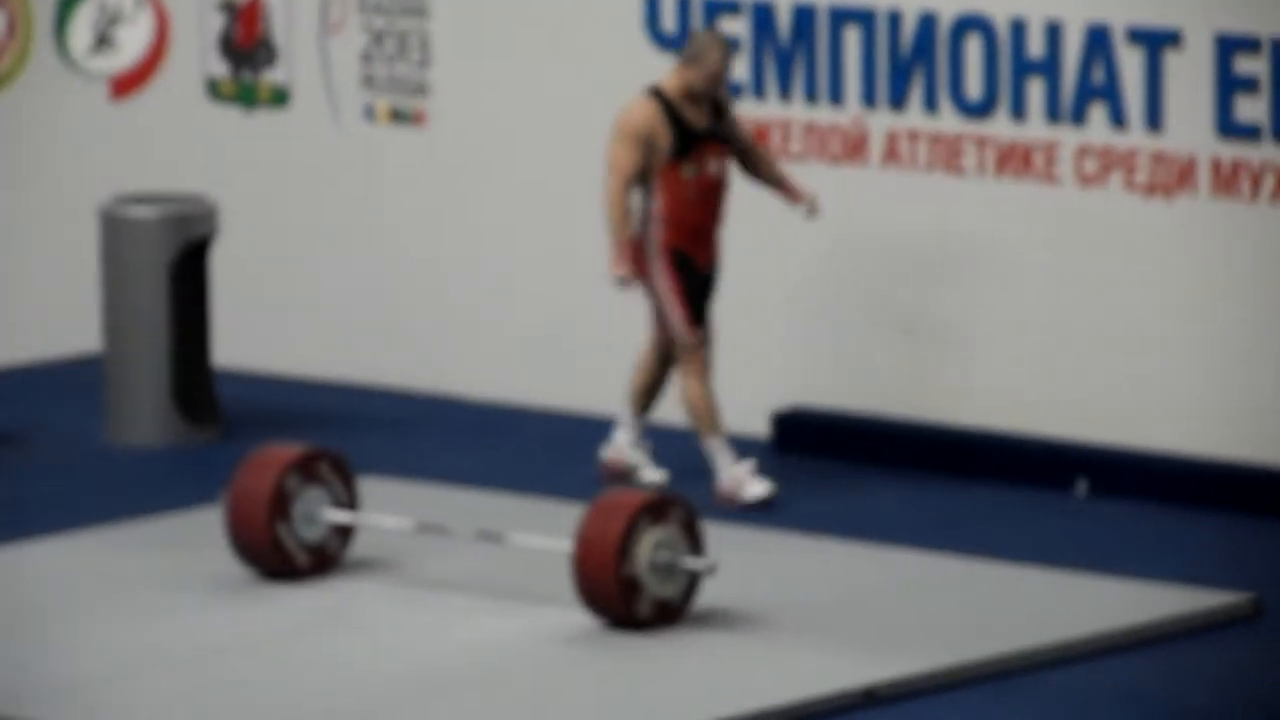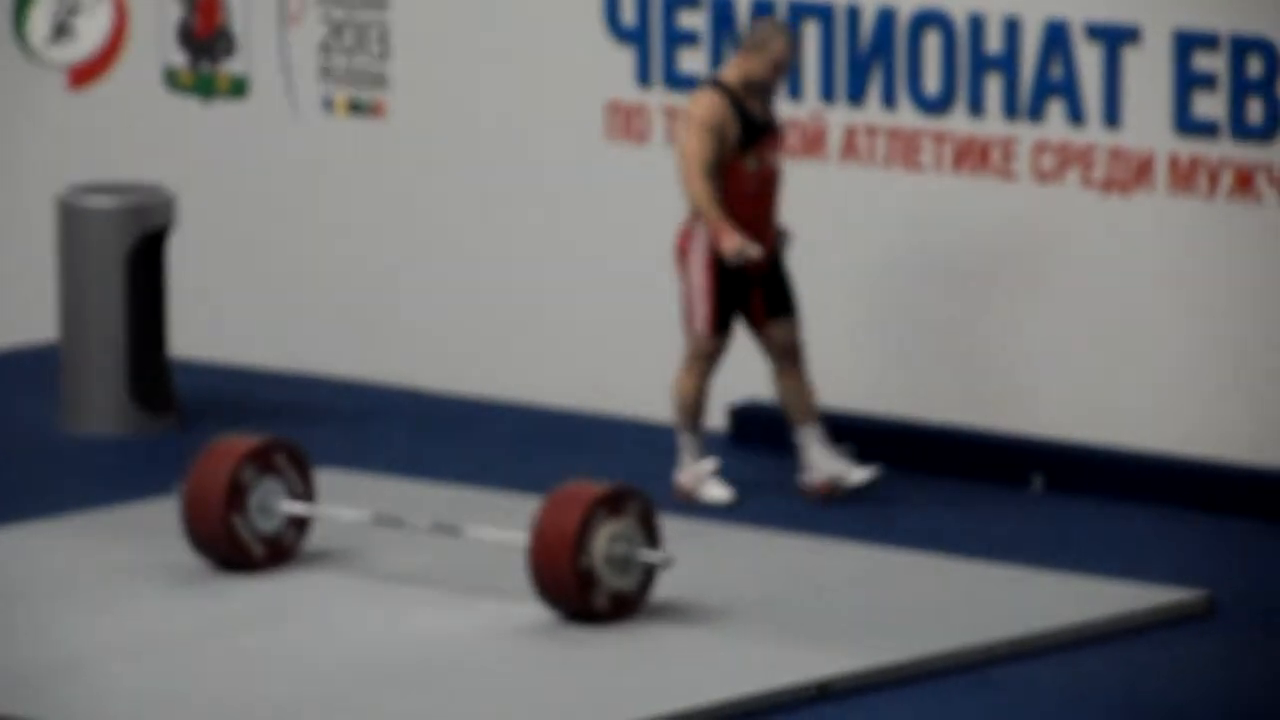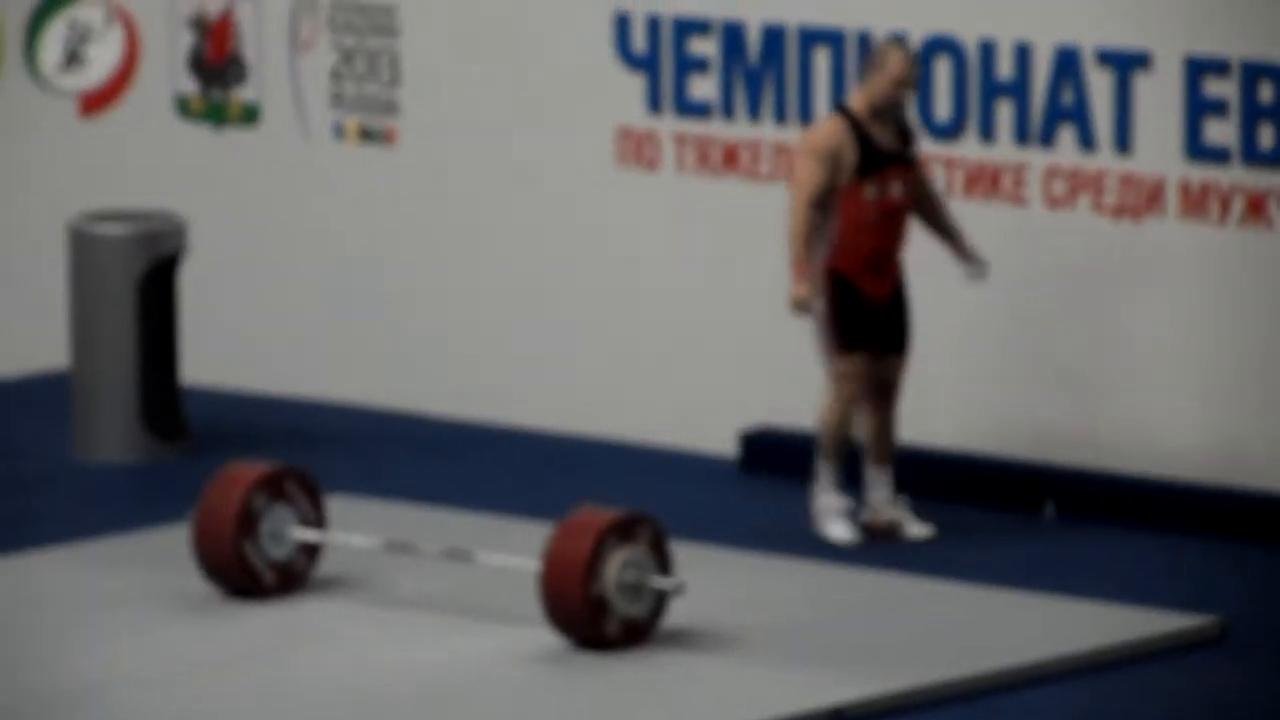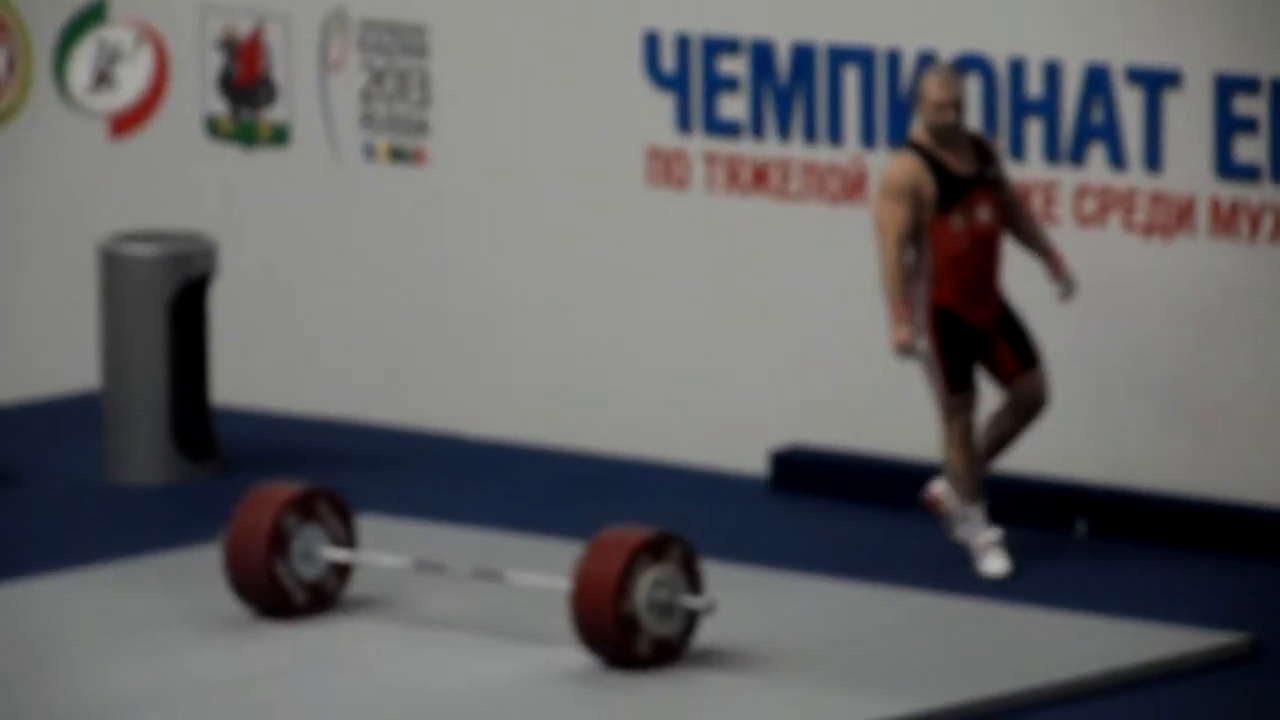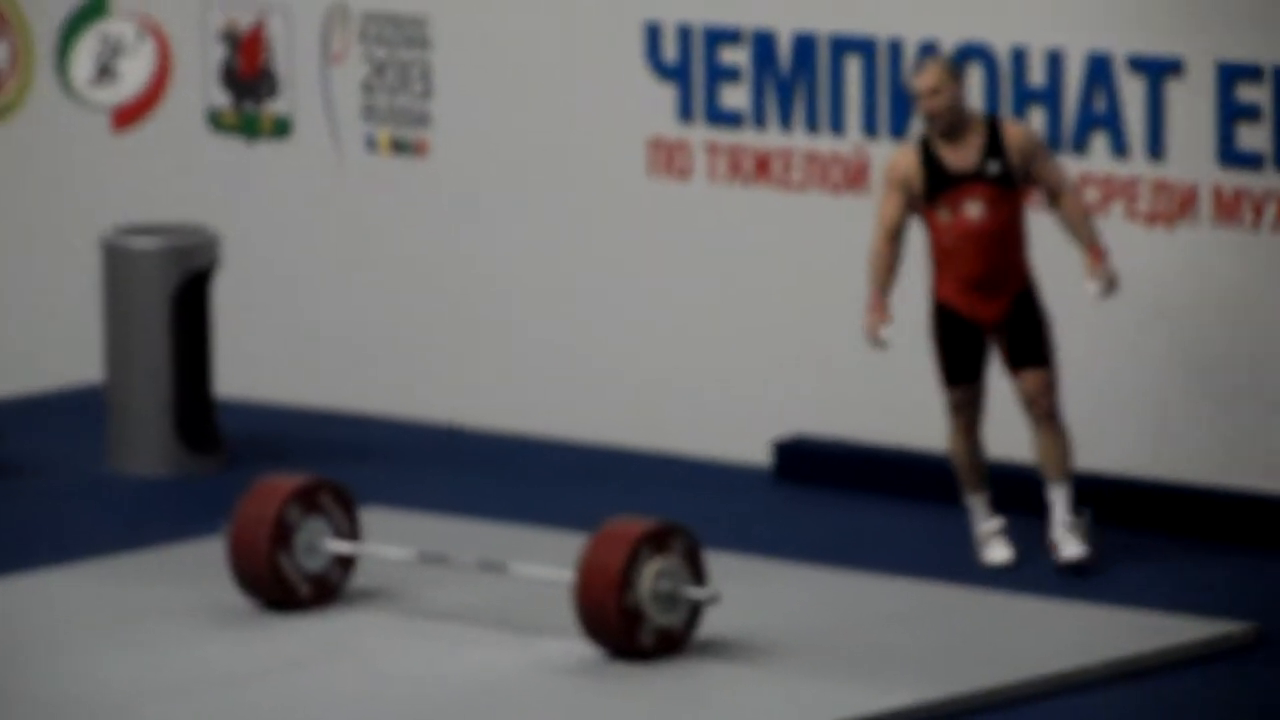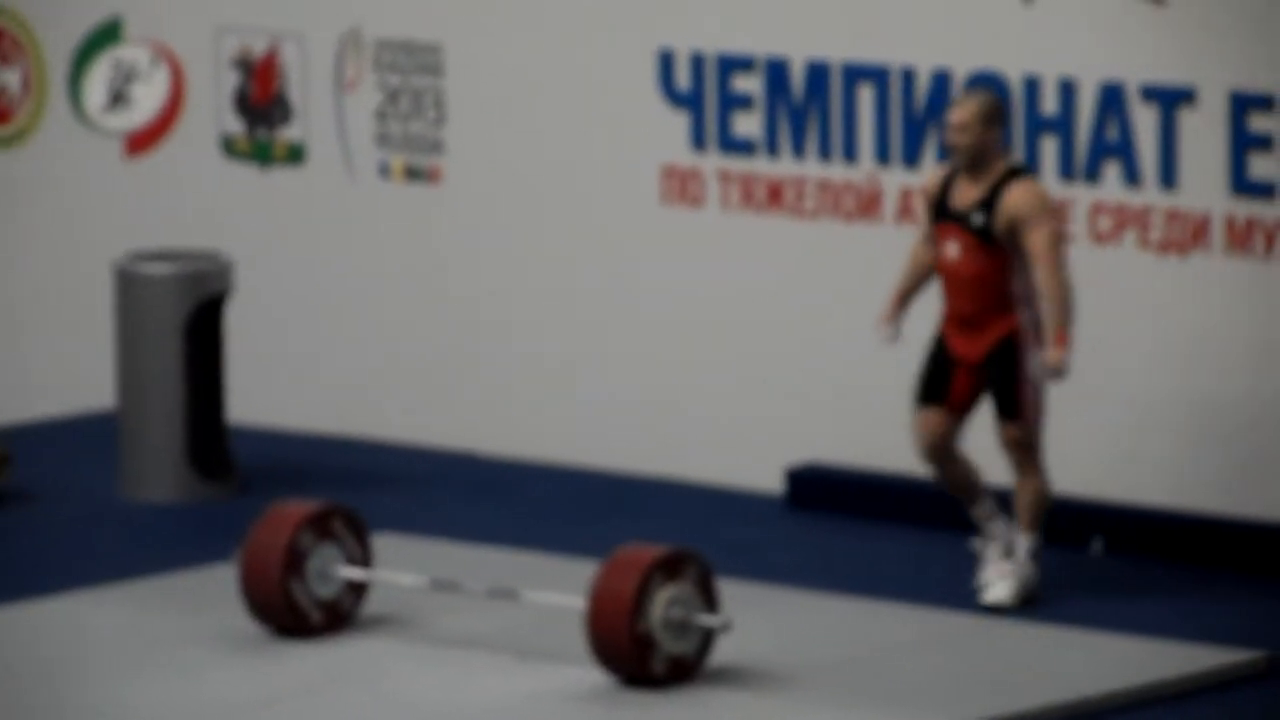
dt=0.5s
person 1, frame 1
left shoulder: (717, 106)
right shoulder: (644, 116)
left elbow: (749, 152)
right elbow: (617, 188)
left wrist: (793, 192)
right wrist: (622, 256)
left hip: (700, 247)
right hip: (663, 251)
left knee: (667, 348)
right knee: (695, 355)
left ankle: (622, 448)
right ankle: (729, 471)
person 1, frame 2
left shoulder: (759, 99)
right shoulder: (708, 107)
right elbow: (695, 178)
right wrist: (725, 234)
left hip: (757, 245)
right hip: (712, 249)
left knee: (787, 349)
right knee: (703, 354)
left ankle: (819, 464)
right ankle: (690, 467)
person 1, frame 3
left shoulder: (901, 131)
right shoulder: (832, 134)
left elbow: (921, 196)
right elbow: (802, 206)
left wrist: (960, 248)
right wrist: (800, 276)
left hip: (886, 276)
right hip: (837, 275)
left knee: (885, 388)
right knee: (850, 383)
left ankle: (881, 505)
right ankle: (827, 496)
person 1, frame 4
left shoulder: (982, 148)
right shoulder: (906, 170)
left elbow: (1012, 209)
right elbow: (891, 247)
left wrist: (1051, 260)
right wrist: (900, 319)
left hip: (987, 300)
right hip: (939, 307)
left knee: (1032, 394)
right knee: (959, 419)
left ankle: (951, 488)
right ankle: (982, 535)
person 1, frame 5
left shoulder: (1013, 140)
right shoulder: (908, 164)
left elbow: (1063, 194)
right elbow: (887, 236)
left wrist: (1095, 255)
right wrist: (879, 303)
left hip: (1013, 294)
right hip: (953, 301)
left knee: (1041, 401)
right knee: (964, 413)
left ankle: (1063, 524)
right ankle: (985, 526)
person 1, frame 6
left shoulder: (1022, 196)
right shoulder: (940, 184)
left elbow: (1051, 268)
left wrist: (1059, 342)
right wrist: (898, 302)
left hip: (1009, 335)
right hip: (956, 333)
left knee: (1020, 448)
right knee: (931, 440)
left ankle: (1023, 565)
right ankle: (995, 535)
